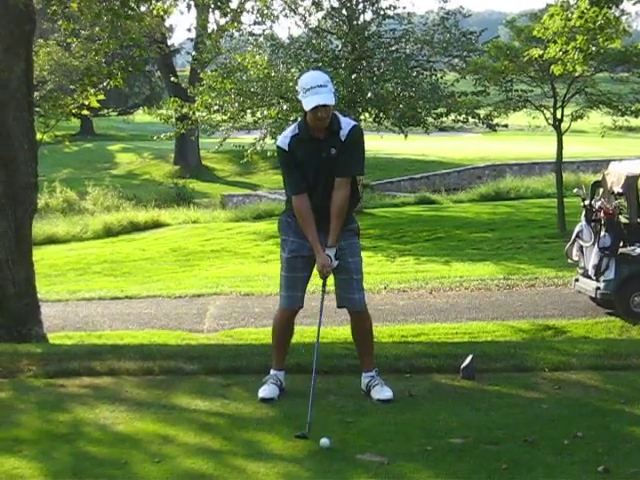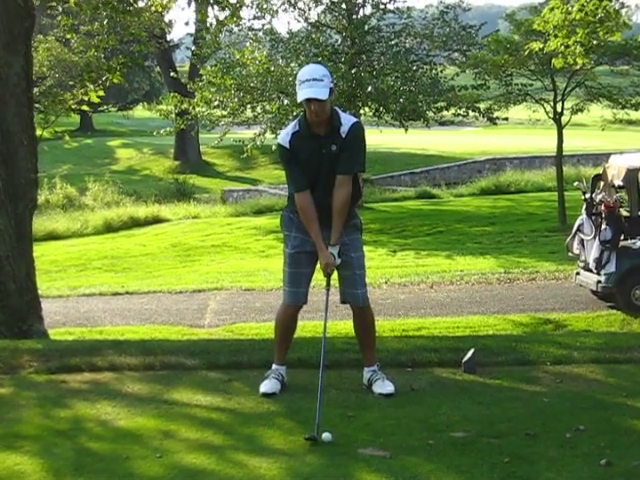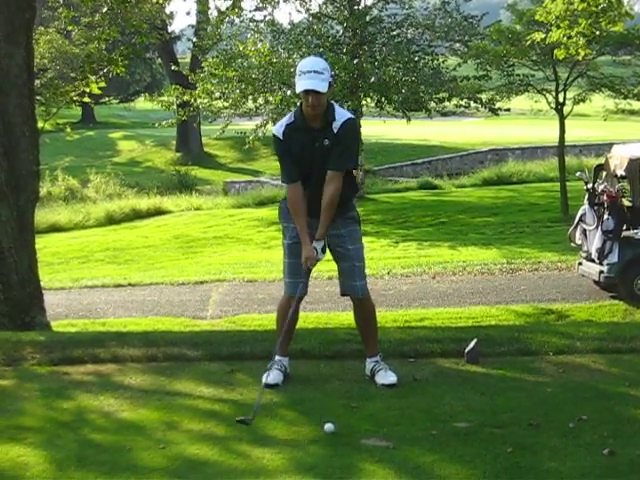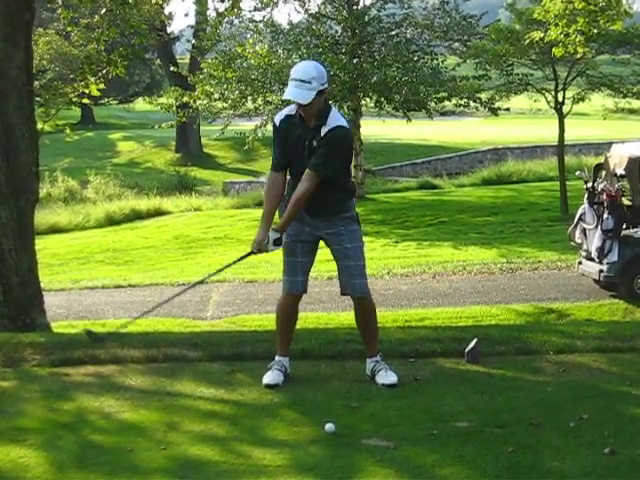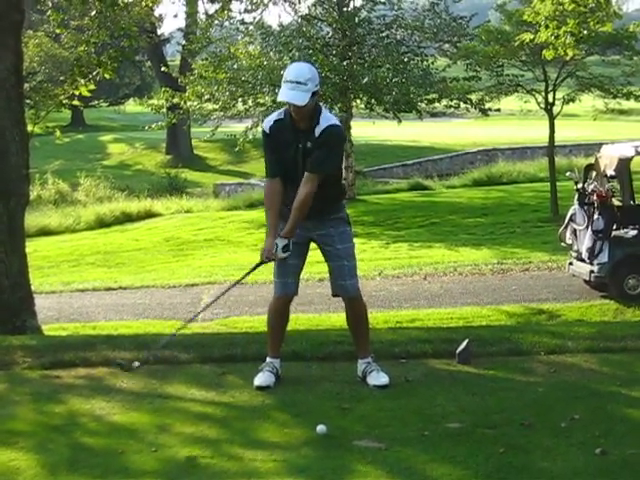
dt=1s
person 1, frame 1
left shoulder: (350, 132)
right shoulder: (288, 142)
left elbow: (341, 190)
right elbow: (299, 199)
left wrist: (332, 245)
right wrist: (317, 250)
left hip: (342, 227)
right hip: (298, 228)
left knee: (356, 304)
right knee: (288, 305)
left ankle: (369, 375)
right ankle: (276, 373)
person 1, frame 2
left shoulder: (351, 129)
right shoulder: (289, 139)
left elbow: (343, 187)
right elbow: (302, 195)
left wrist: (334, 243)
right wrist: (320, 248)
left hip: (344, 222)
right hip: (300, 224)
left knee: (359, 300)
right knee: (291, 301)
left ankle: (372, 369)
right ankle: (278, 368)
person 1, frame 3
left shoulder: (345, 125)
right shoulder: (284, 130)
left elbow: (333, 184)
right elbow: (293, 188)
left wrist: (320, 237)
right wrist: (304, 240)
left hip: (341, 215)
right hip: (299, 215)
left knee: (359, 292)
right knee: (291, 292)
left ankle: (374, 360)
right ankle: (280, 360)
person 1, frame 4
left shoulder: (337, 131)
right shoulder: (284, 121)
left elbow: (308, 186)
right elbow: (276, 176)
left wrist: (279, 229)
right wrist: (264, 225)
left hip: (339, 215)
right hip: (297, 215)
left knee: (359, 292)
right knee: (291, 291)
left ankle: (374, 360)
right ankle: (281, 360)
person 1, frame 5
left shoulder: (330, 130)
right shoulder: (273, 126)
left elbow: (309, 188)
right elbow: (274, 183)
left wrist: (283, 236)
right wrist: (270, 233)
left hip: (330, 217)
right hip: (288, 215)
left knee: (350, 292)
right knee: (282, 293)
left ankle: (365, 362)
right ankle: (272, 362)
